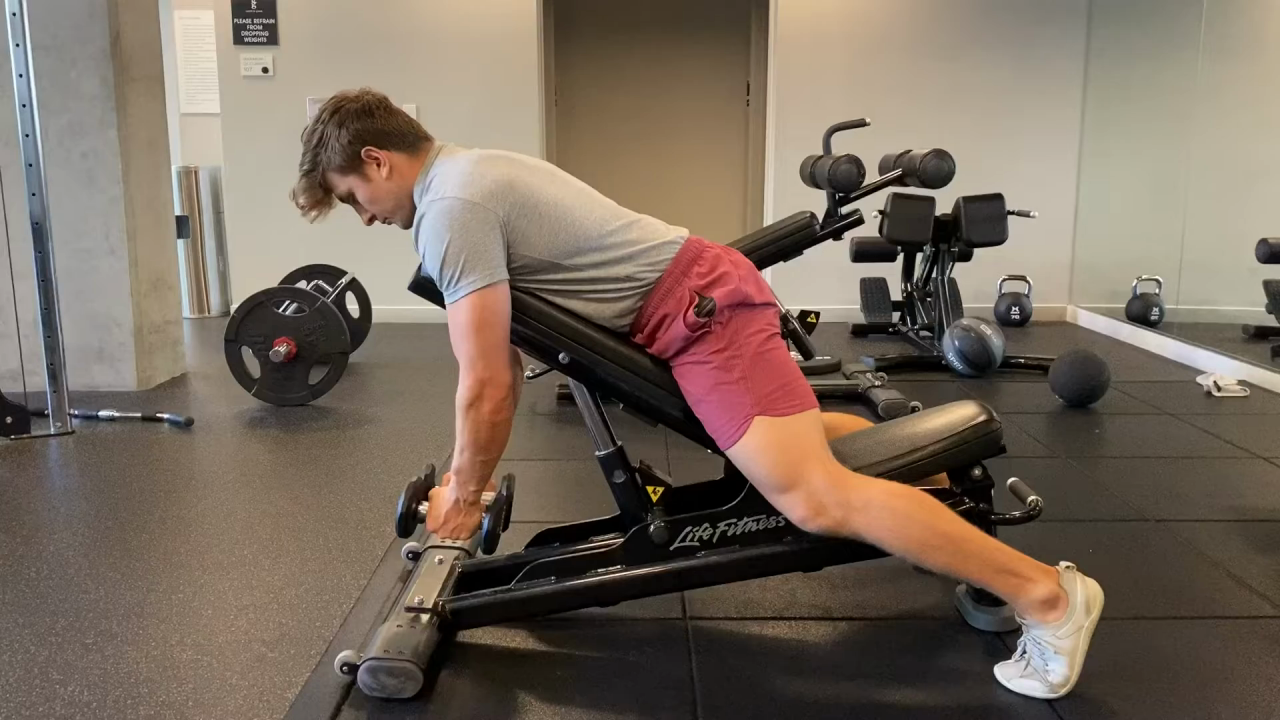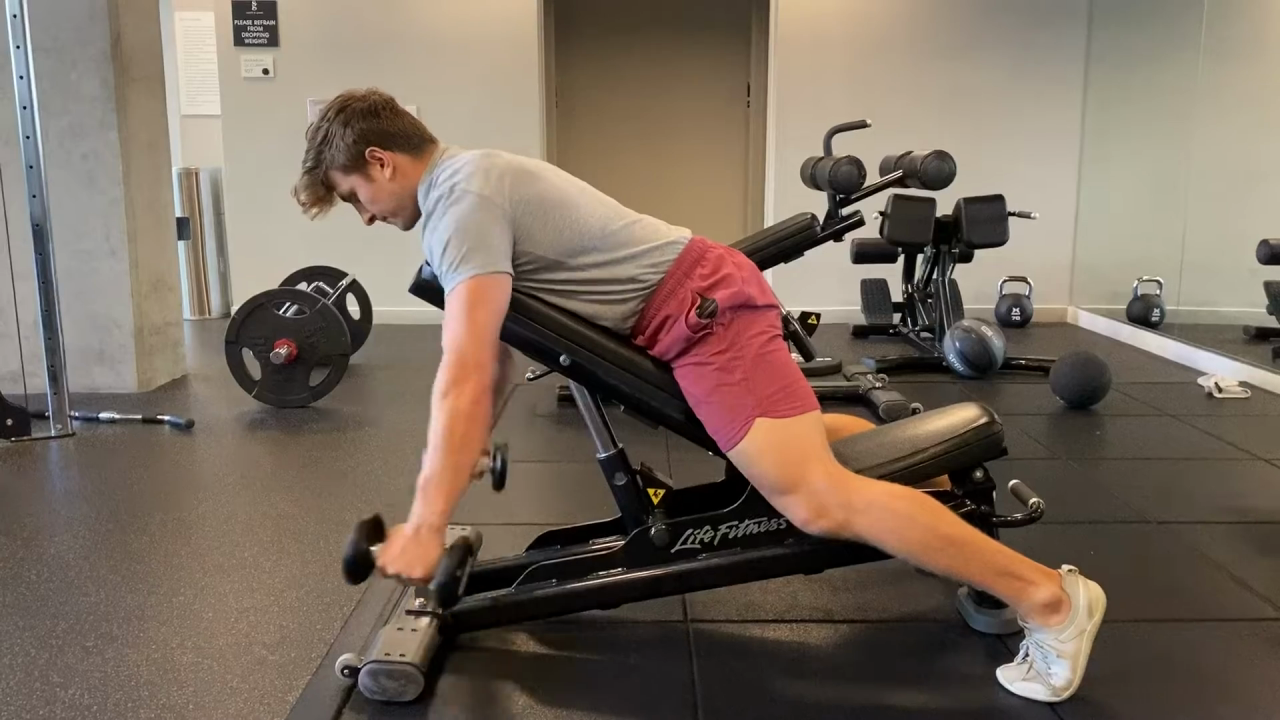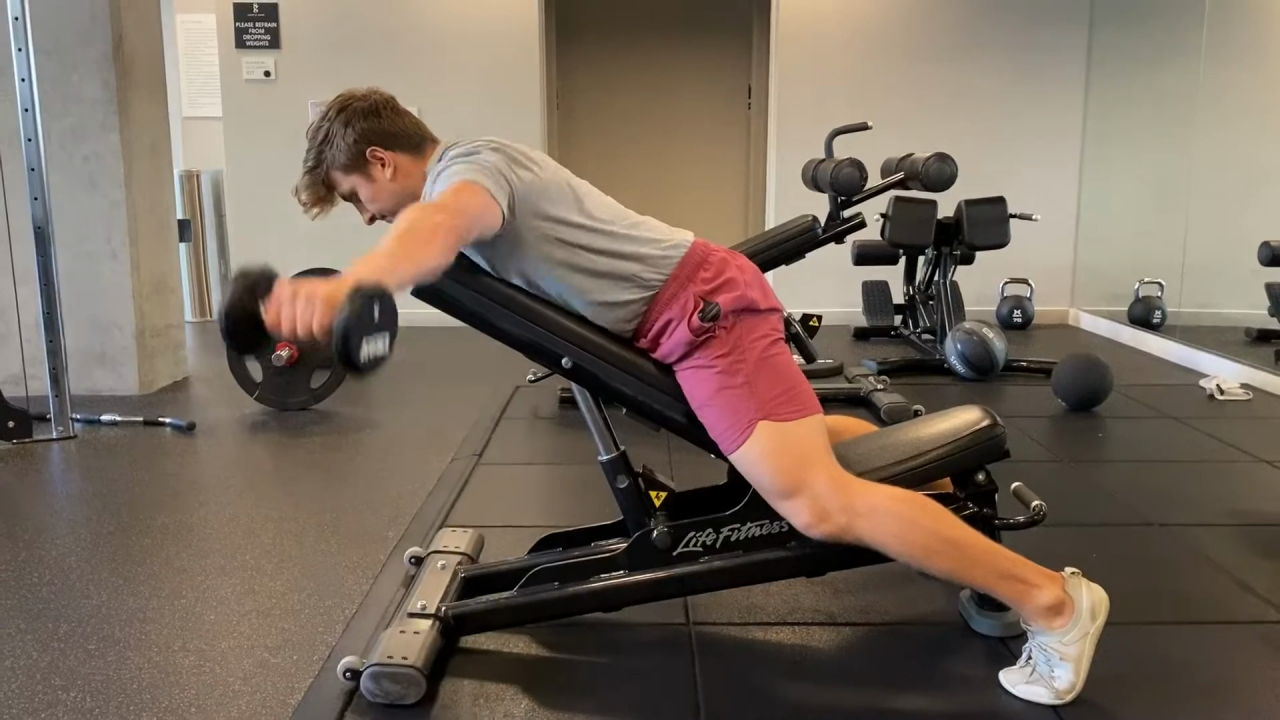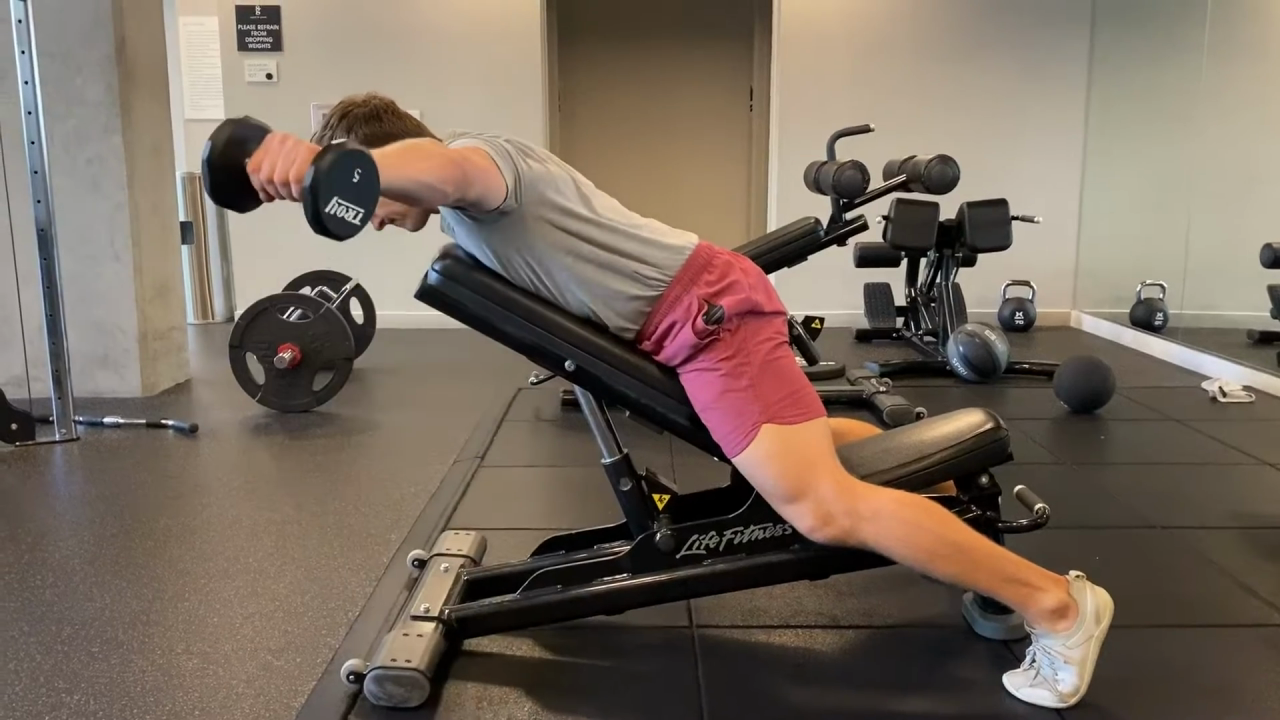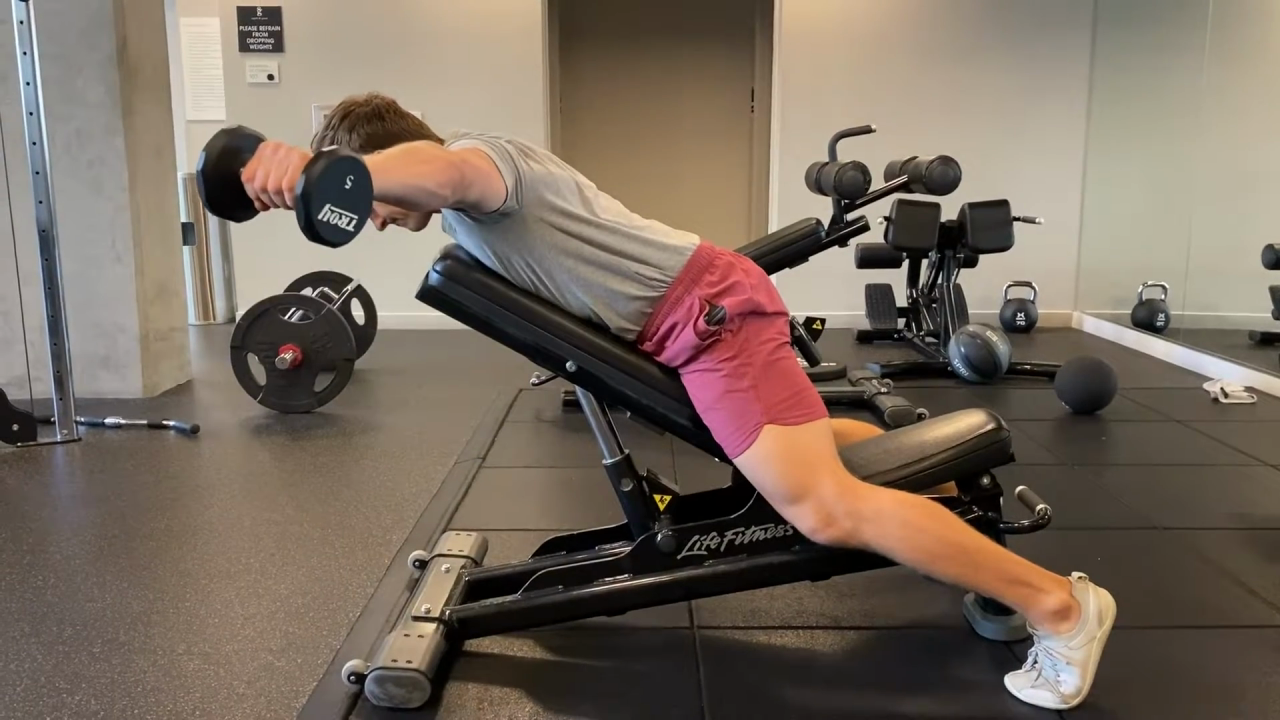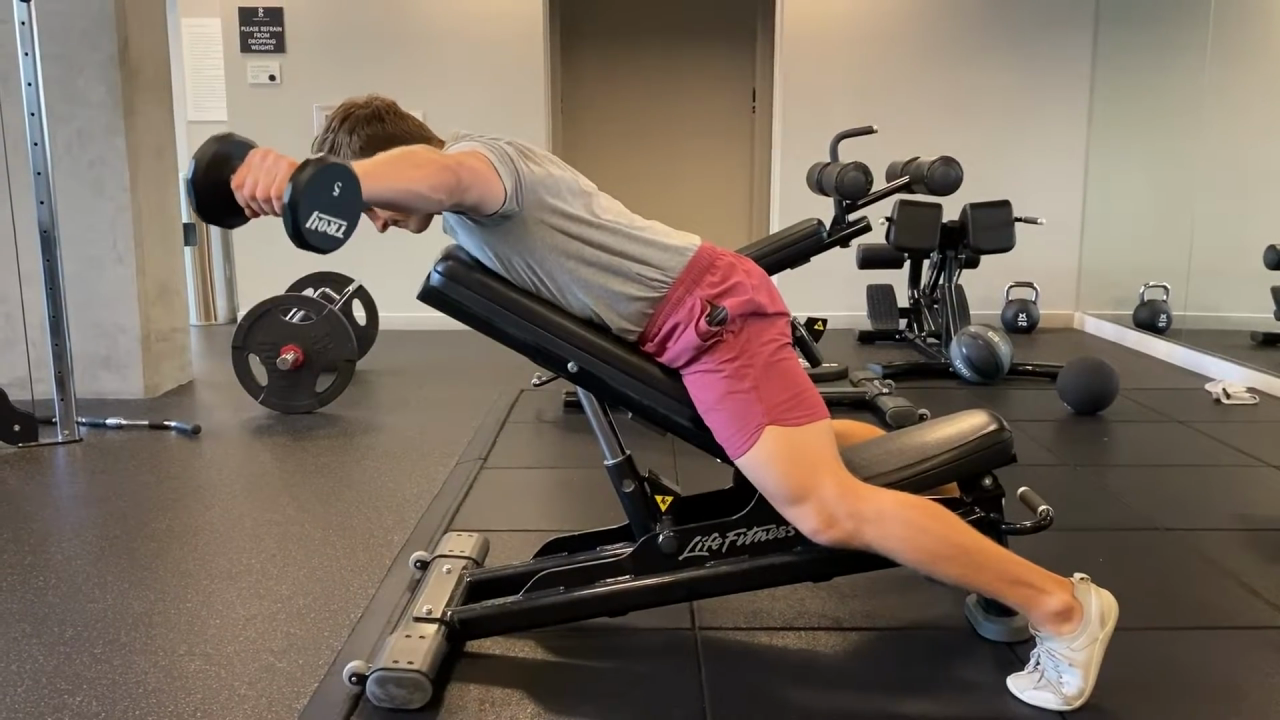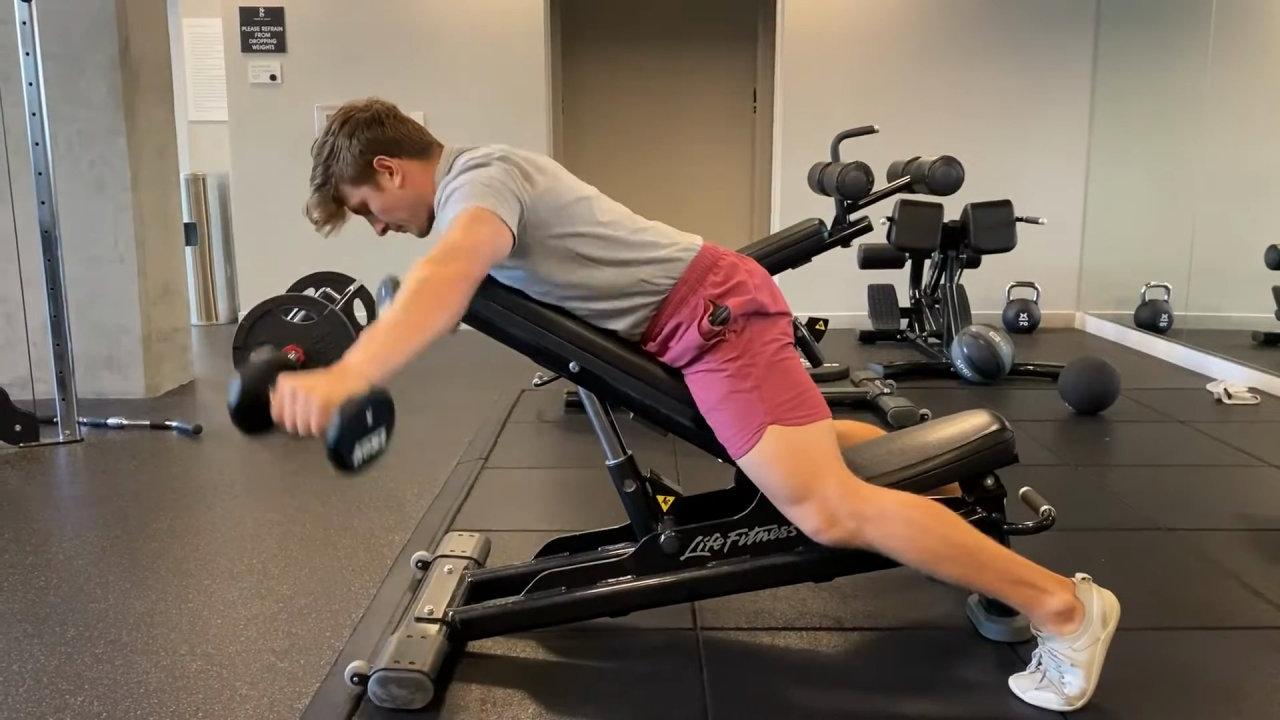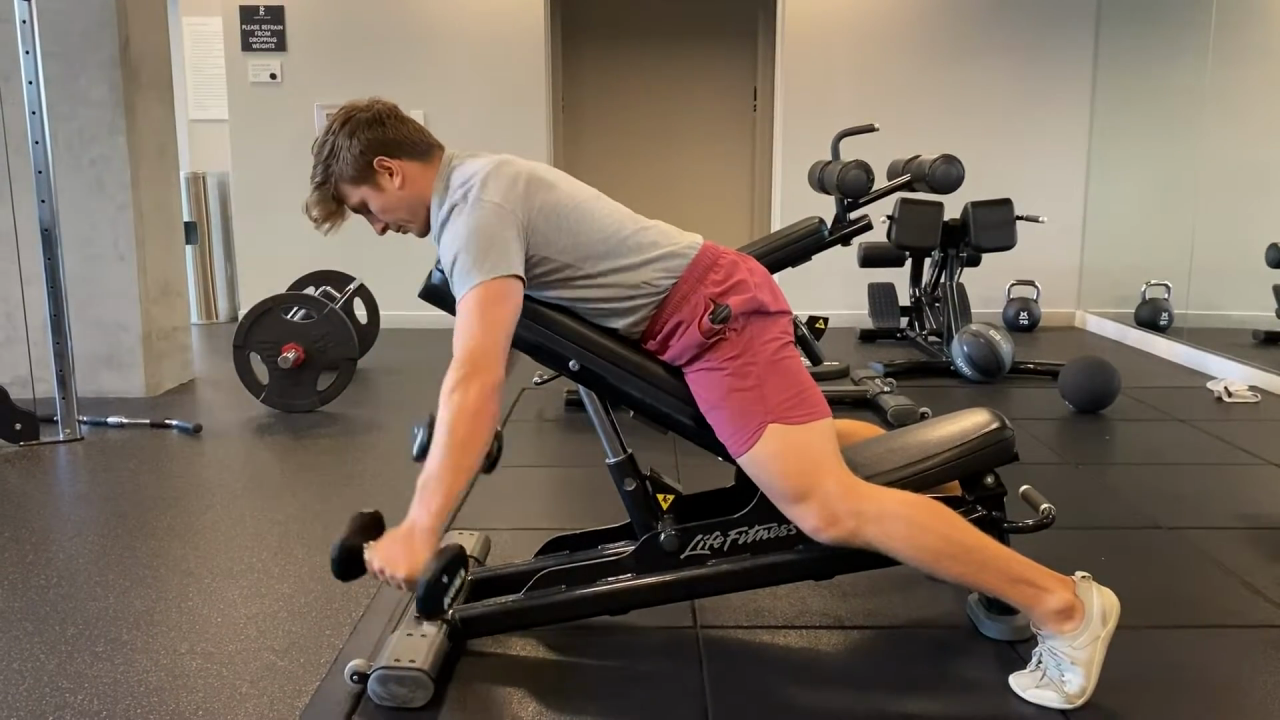
dt=0.4s
person 1, frame 1
left shoulder: (450, 212)
right shoulder: (473, 173)
left elbow: (487, 385)
right elbow: (505, 352)
left wrist: (464, 496)
right wrist: (473, 469)
left hip: (699, 309)
right hip: (698, 291)
left knee: (815, 499)
right knee: (800, 435)
left ankle: (1046, 593)
person 1, frame 2
left shoulder: (459, 201)
right shoulder: (471, 175)
left elbow: (463, 371)
right elbow: (489, 349)
left wrist: (425, 524)
right wrist: (479, 443)
left hip: (700, 308)
right hip: (697, 294)
left knee: (816, 503)
right knee: (796, 437)
left ankle: (1049, 599)
person 1, frame 3
left shoulder: (464, 168)
right shoulder: (467, 177)
left elbow: (438, 227)
left wrist: (338, 287)
left hip: (703, 309)
right hip: (696, 302)
left knee: (818, 504)
right knee: (802, 436)
left ankle: (1053, 599)
person 1, frame 4
left shoulder: (474, 155)
right shoulder: (471, 173)
left elbow: (433, 162)
left wrist: (326, 167)
left hip: (705, 311)
right hip: (695, 306)
left knee: (822, 508)
right knee: (802, 438)
left ankle: (1057, 603)
person 1, frame 5
left shoulder: (475, 157)
right shoulder: (477, 172)
left elbow: (435, 168)
left hip: (706, 311)
right hip: (696, 308)
left knee: (823, 508)
right knee: (806, 441)
left ankle: (1058, 603)
person 1, frame 6
left shoulder: (475, 156)
right shoulder: (476, 172)
left elbow: (432, 174)
left hip: (709, 312)
right hip: (698, 309)
left knee: (826, 511)
right knee: (803, 442)
left ankle: (1060, 605)
person 1, frame 7
left shoulder: (474, 184)
right shoulder: (476, 175)
left elbow: (445, 276)
right elbow: (455, 280)
left wrist: (342, 378)
left hip: (712, 312)
right hip: (706, 305)
left knee: (827, 509)
right knee: (810, 442)
left ankle: (1062, 604)
person 1, frame 8
left shoulder: (474, 210)
right shoulder: (479, 179)
left elbow: (475, 377)
right elbow: (496, 341)
left wrist: (421, 530)
right wrist: (462, 431)
left hip: (712, 314)
right hip: (708, 300)
left knee: (828, 509)
right knee: (805, 442)
left ankle: (1062, 604)
